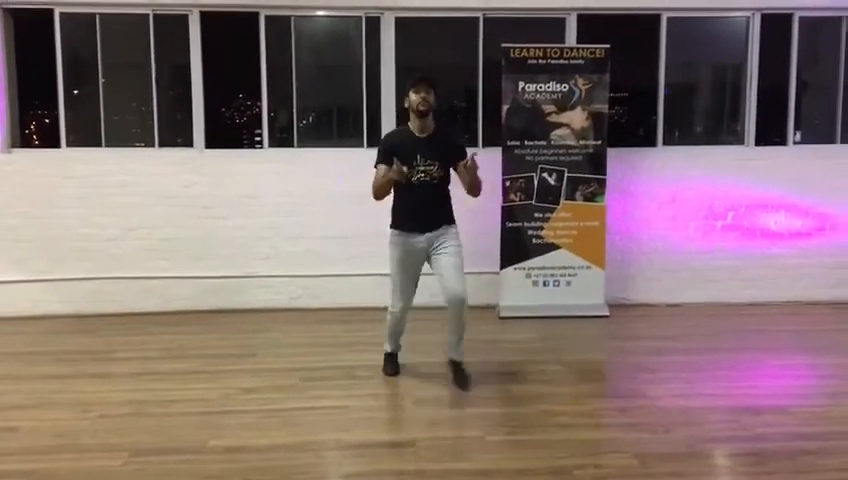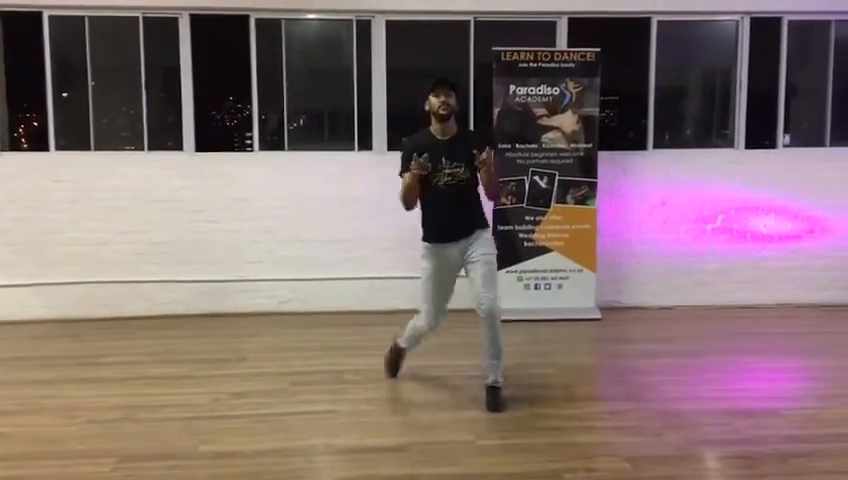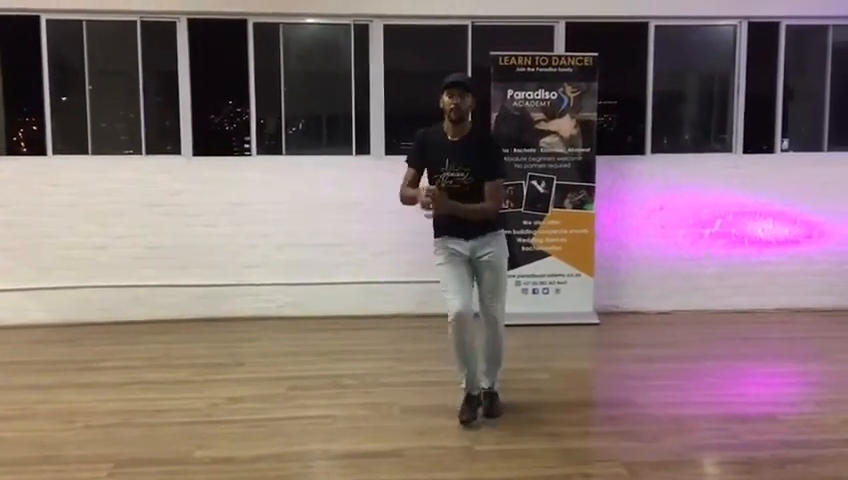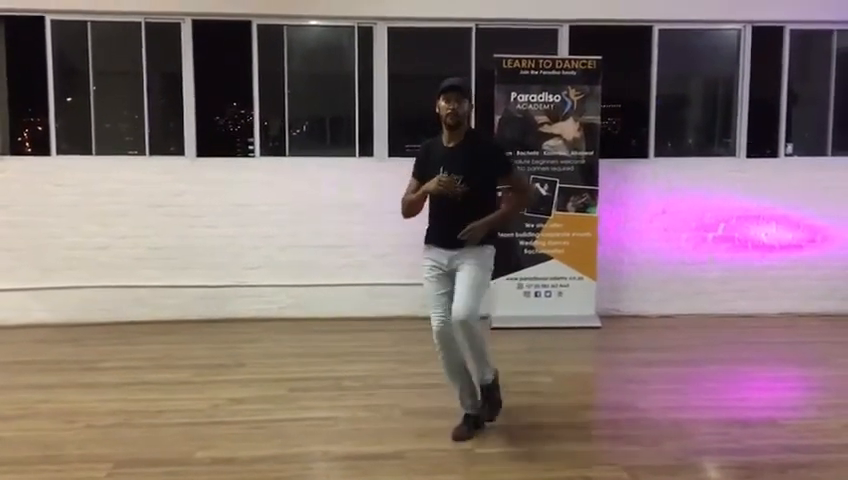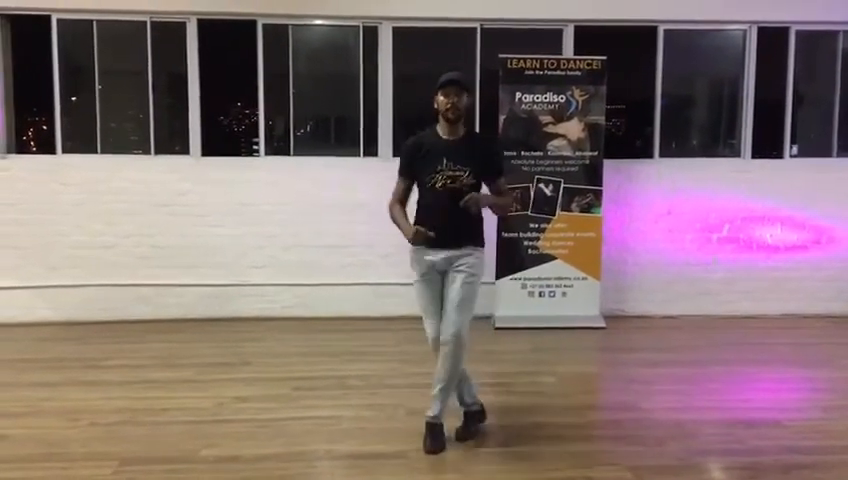
dt=0.3s
person 1, frame 1
left shoulder: (449, 141)
right shoulder: (392, 141)
left elbow: (473, 189)
right elbow: (376, 192)
left wrist: (472, 173)
right wrist: (390, 177)
left hip: (444, 232)
right hip: (404, 234)
left knee: (457, 296)
right knee: (400, 305)
left ankle: (456, 358)
right ankle: (391, 350)
person 1, frame 2
left shoulder: (473, 142)
right shoulder: (415, 146)
left elbow: (495, 195)
right elbow: (407, 202)
left wrist: (489, 172)
right wrist: (414, 177)
left hip: (477, 239)
right hip: (437, 245)
left knee: (489, 310)
right knee: (431, 316)
left ankle: (493, 382)
right ankle: (401, 345)
person 1, frame 3
left shoulder: (486, 145)
right shoulder: (425, 140)
left elbow: (494, 206)
right elbow: (404, 192)
left wrist: (451, 206)
right wrist: (423, 196)
left hip: (489, 241)
right hip: (449, 242)
left knee: (493, 319)
right knee: (459, 313)
left ankle: (490, 387)
right ankle: (471, 389)
person 1, frame 4
left shoulder: (485, 150)
right shoulder: (427, 151)
left elbow: (524, 192)
right elbow: (406, 208)
left wrist: (488, 222)
right wrist: (428, 189)
left hip: (474, 250)
right hip: (435, 251)
left knee: (463, 316)
right knee: (441, 330)
left ankle: (488, 377)
right ankle: (475, 408)
person 1, frame 5
left shoulder: (483, 147)
right shoulder: (417, 145)
left elbow: (506, 201)
right elbow: (396, 201)
left wrist: (487, 200)
right wrist: (406, 228)
left hip: (467, 253)
right hip: (425, 253)
left knee: (454, 335)
right knee: (436, 336)
left ankle: (434, 418)
right ankle: (472, 406)
